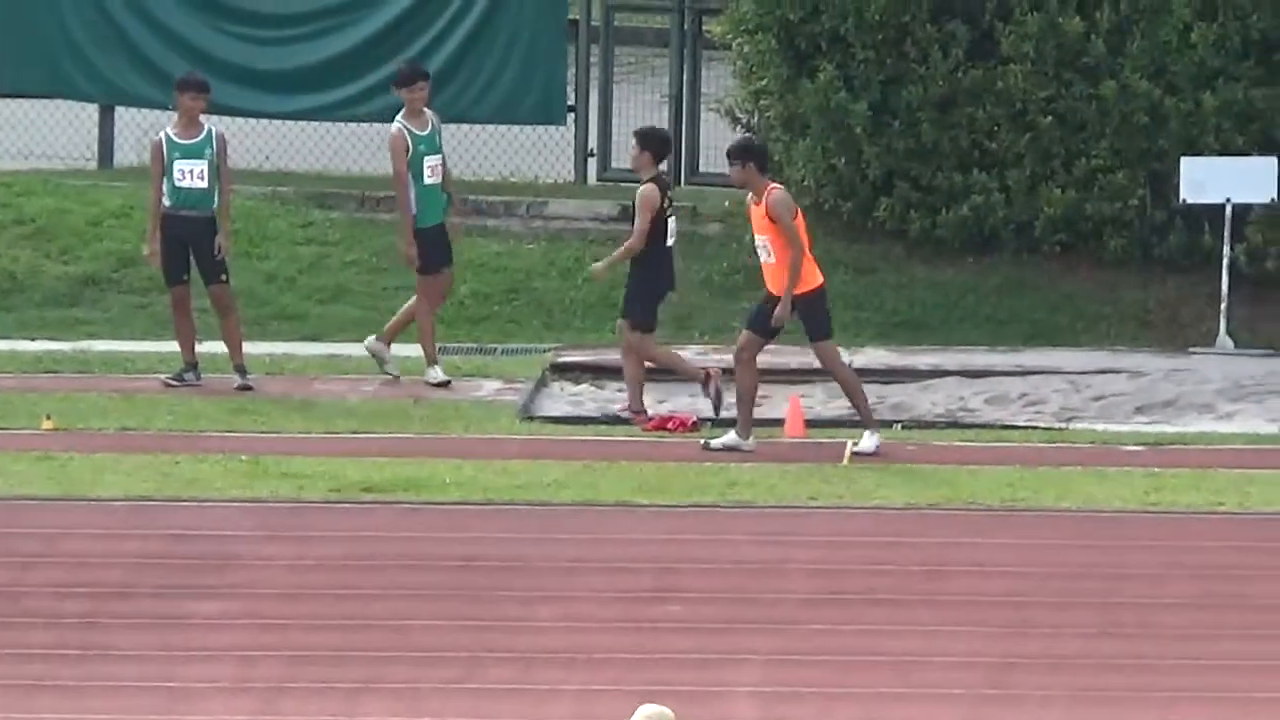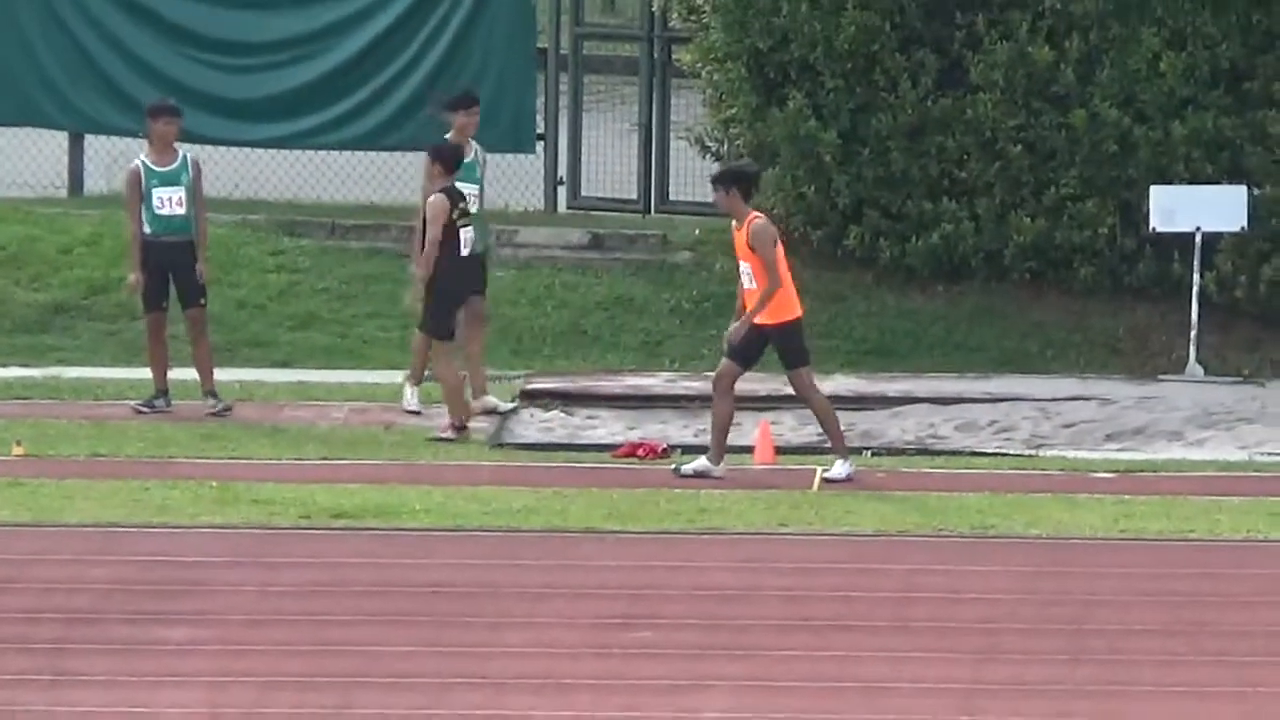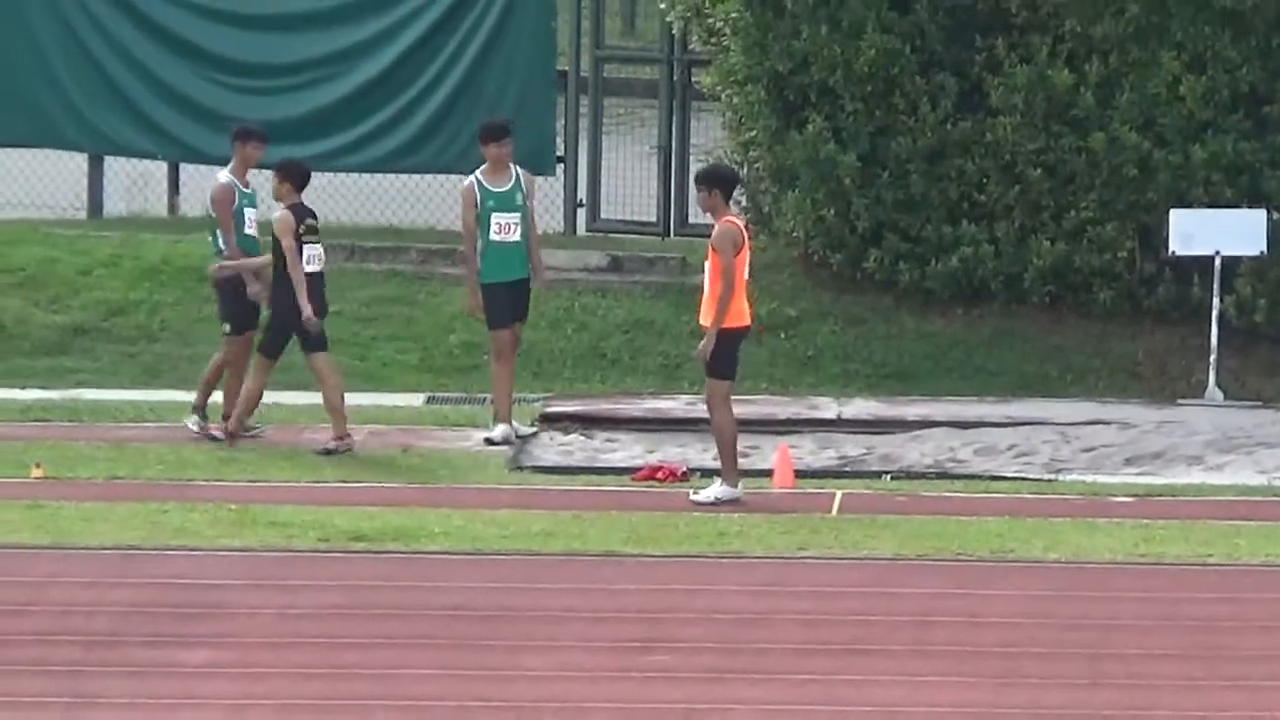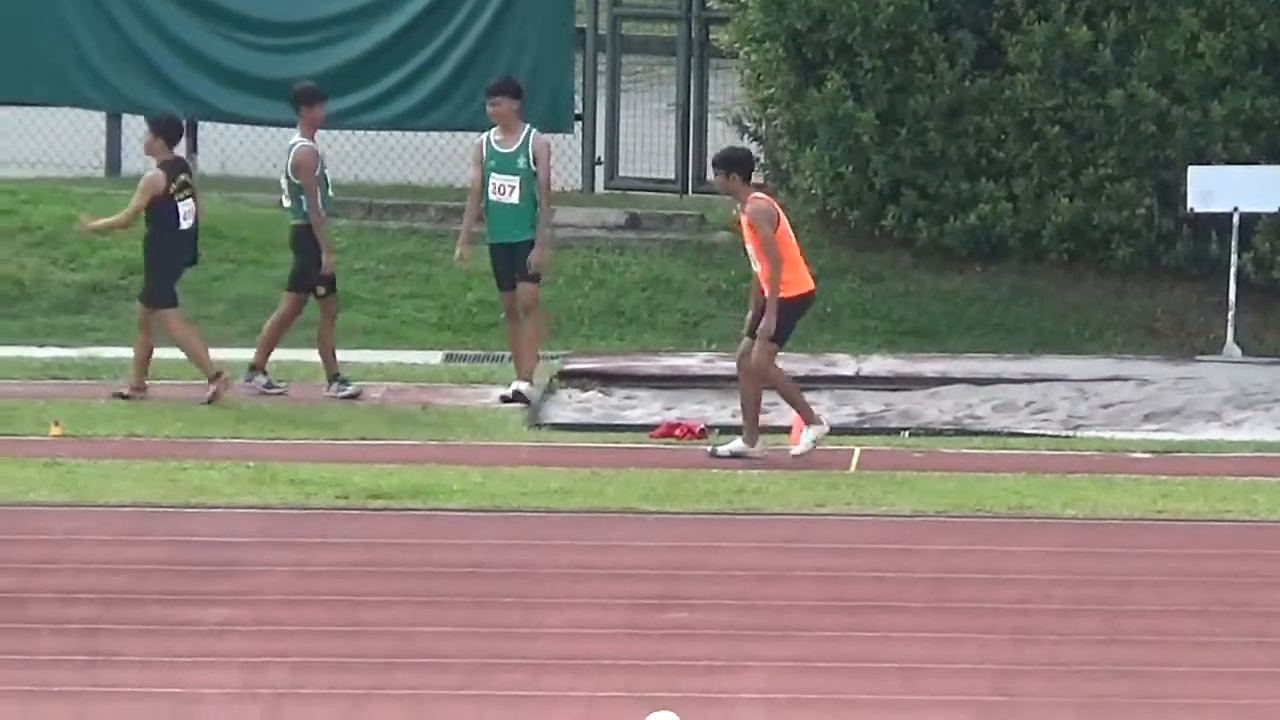
dt=0.7s
person 1, frame 1
left shoulder: (433, 119)
right shoulder: (399, 133)
right elbow: (400, 189)
left wrist: (453, 206)
right wrist: (407, 238)
left hip: (438, 217)
right hip: (419, 222)
left knee: (442, 287)
right knee: (429, 290)
left ankle: (382, 340)
right ankle: (431, 364)
person 1, frame 2
left shoulder: (478, 153)
left wrist: (486, 245)
right wrist: (424, 253)
left hip: (473, 248)
left knee: (477, 317)
left ankle: (480, 395)
right ankle: (412, 384)
person 1, frame 3
left shoulder: (524, 179)
right shoulder: (473, 187)
left elbow: (531, 230)
right elbow: (470, 240)
left wrist: (538, 275)
right wrist: (472, 287)
left hip: (519, 274)
right hip: (492, 277)
left knee: (513, 346)
right knee: (500, 347)
left ankle: (505, 417)
right ankle: (503, 423)
person 1, frame 4
left shoulder: (536, 143)
right shoulder: (483, 145)
left elbow: (544, 196)
right elbow: (475, 196)
left wrist: (542, 244)
right wrist: (463, 242)
left hip: (527, 236)
right hip: (498, 237)
left knee: (528, 305)
right knee: (510, 309)
left ankle: (526, 382)
right ankle: (520, 379)
person 2, frame 1
left shoulder: (777, 199)
right shoulder: (752, 200)
left elbow: (798, 251)
left wrist: (786, 302)
right wrist: (776, 296)
left hip: (807, 290)
right hip: (778, 291)
left knee: (830, 361)
right knee: (743, 352)
left ankle: (870, 429)
right ankle: (742, 433)
person 2, frame 2
left shoulder: (759, 227)
right shoulder: (741, 225)
left elbow: (775, 281)
left wrist: (742, 321)
right wrist: (741, 320)
left hip: (783, 320)
right hip: (758, 321)
left knee: (806, 390)
right knee: (722, 379)
left ankle: (842, 458)
right ankle: (714, 459)
person 2, frame 3
left shoulder: (724, 230)
right shoulder: (733, 226)
left elbow: (728, 286)
left wrist: (710, 333)
left hip: (725, 326)
right hip: (729, 324)
left knee: (716, 403)
right knee: (718, 403)
left ankle: (730, 483)
right ankle: (728, 479)
person 2, frame 4
left shoulder: (757, 209)
right shoulder: (749, 207)
left elbow: (775, 261)
left wrist: (770, 312)
right wrist: (755, 309)
left hip: (792, 294)
right hip: (774, 295)
left knee: (760, 362)
right knee: (746, 360)
left ankle: (812, 422)
right ankle: (749, 440)
person 3, frame 1
left shoulder: (216, 137)
right shoulder: (162, 141)
left elbow: (224, 188)
right elbow: (156, 192)
left wrist: (224, 231)
right wrist: (151, 237)
left hip: (205, 223)
right hip: (173, 224)
left knee: (222, 296)
right knee: (179, 298)
left ankle: (240, 368)
right ankle: (190, 367)
person 3, frame 2
left shoulder: (190, 163)
right shoulder: (138, 169)
left elbow: (199, 212)
right elbow: (134, 221)
left wrist: (202, 257)
right wrist: (135, 267)
left hip: (185, 248)
right hip: (154, 249)
left knee: (198, 321)
right knee: (156, 324)
left ankle: (209, 393)
right ankle: (161, 394)
person 3, frame 3
left shoulder: (248, 188)
right shoulder: (224, 186)
right elbow: (229, 239)
left wrist: (259, 278)
right wrist: (250, 280)
left hip: (248, 272)
right hip: (232, 272)
left knee: (244, 346)
right knee: (231, 346)
left ankle: (230, 417)
right ankle: (198, 407)
person 3, frame 4
left shoulder: (304, 147)
right shoulder: (306, 152)
right elbow: (314, 206)
right wrist: (326, 250)
left hip: (307, 233)
right hip: (309, 234)
left knee: (290, 307)
right knee: (328, 308)
left ankle: (256, 370)
right ankle: (334, 379)
person 4, frame 1
left shoulder: (647, 191)
right shoulder: (660, 186)
left elbow: (637, 243)
left wrist: (606, 264)
left hip: (649, 276)
right hip: (647, 275)
left knee: (641, 345)
right knee: (626, 338)
left ankle: (704, 377)
right ankle: (635, 406)
person 4, frame 2
left shoulder: (436, 201)
right shoulder: (457, 197)
left elbow: (430, 252)
left hip: (443, 289)
right hip: (455, 285)
left knee: (441, 354)
right knee: (427, 346)
left ankle: (457, 424)
right ankle: (460, 413)
person 4, frame 3
left shoulder: (283, 218)
right shoulder: (310, 216)
left elbow: (293, 262)
left wrist: (302, 304)
right wrist: (235, 266)
left hip: (288, 306)
right hip: (313, 303)
left knee: (260, 367)
right knee: (322, 367)
left ankle: (232, 428)
right ankle: (340, 434)
person 4, frame 4
left shoulder: (155, 178)
right shoulder: (183, 167)
left elbow: (127, 218)
right elbow: (195, 209)
left wrist: (94, 226)
left hip: (162, 257)
right hip: (179, 251)
left knee: (171, 322)
right knee: (143, 317)
left ankle: (213, 375)
right ankle: (137, 383)
